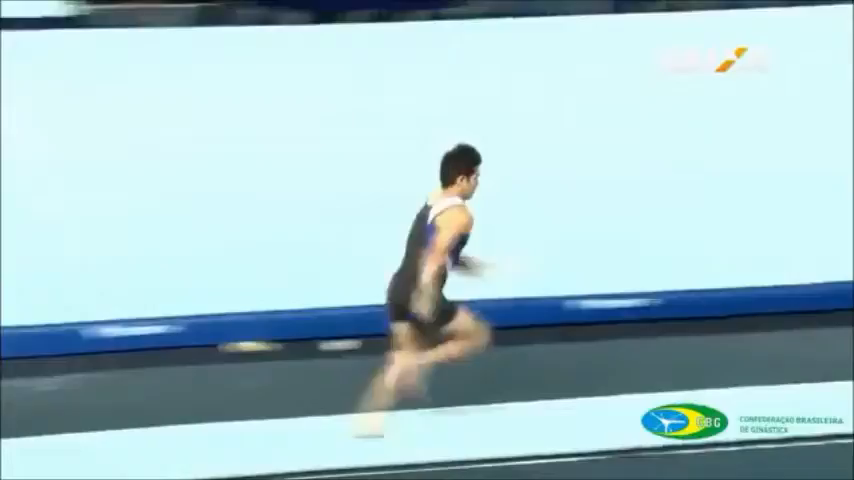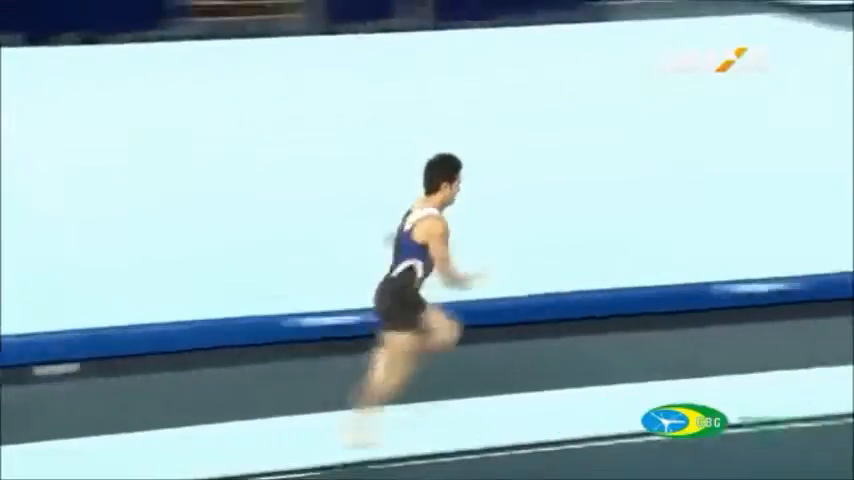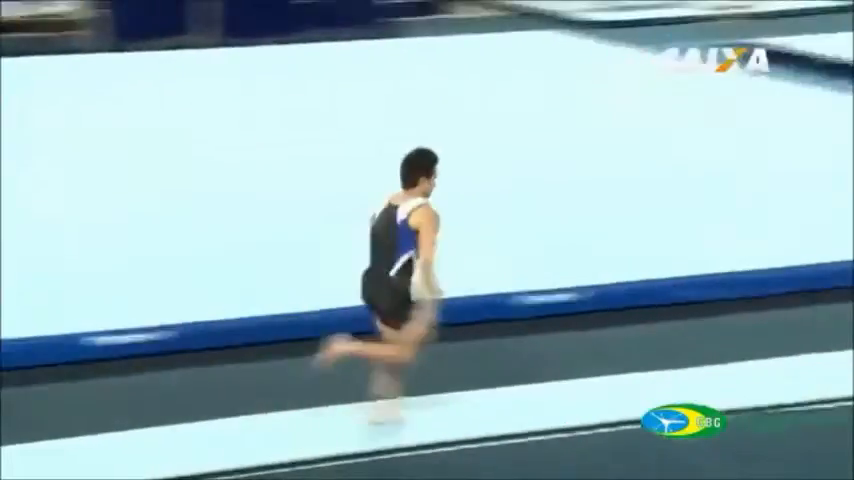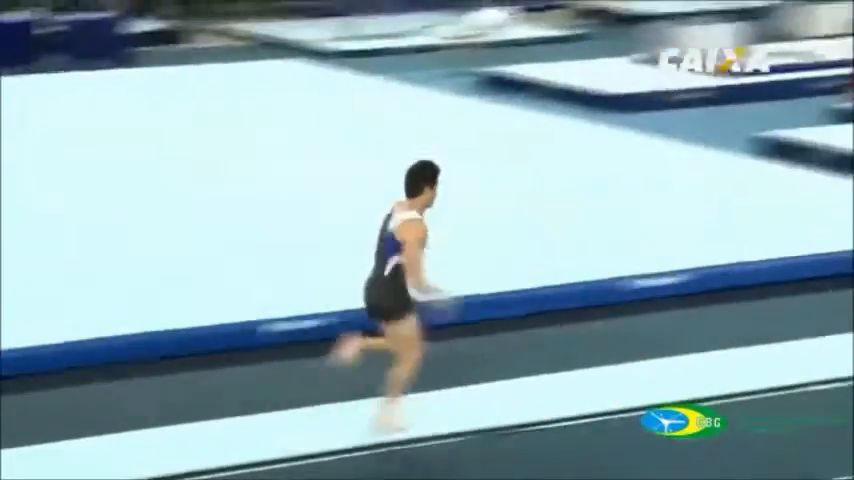
dt=0.2s
person 1, frame 1
left shoulder: (432, 204)
right shoulder: (459, 216)
right elbow: (434, 253)
left wrist: (467, 263)
right wrist: (424, 297)
left hip: (398, 288)
right hip: (419, 295)
left knee: (404, 354)
right knee: (478, 338)
left ankle: (370, 419)
right ankle: (413, 364)
person 1, frame 2
left shoulder: (418, 208)
right shoulder: (435, 224)
right elbow: (445, 272)
right wrist: (464, 279)
left hip: (392, 290)
right hip: (399, 300)
left knee: (448, 333)
right knee: (397, 367)
left ankle: (384, 356)
right ankle: (361, 426)
person 1, frame 3
left shoulder: (386, 205)
right shoulder: (426, 213)
right elbow: (426, 258)
right wrist: (430, 293)
left hip: (373, 283)
right hip: (391, 291)
left knee: (396, 347)
right knee: (402, 355)
left ankle: (386, 406)
right ankle: (346, 346)
person 1, frame 4
left shoulder: (395, 212)
right shoulder: (415, 227)
right elbow: (415, 279)
right wrist: (432, 292)
left hip: (377, 286)
right hip: (390, 293)
left knee: (401, 345)
right knee: (414, 353)
left ankle: (356, 345)
right ankle: (388, 412)
